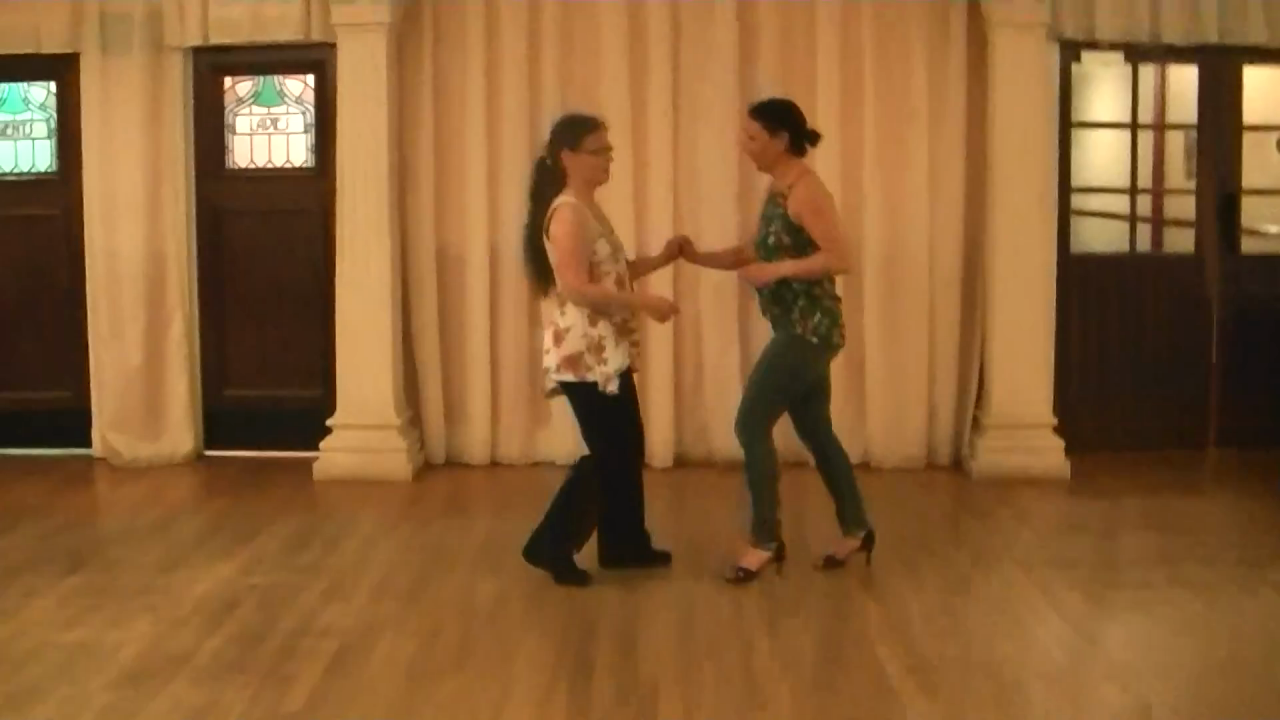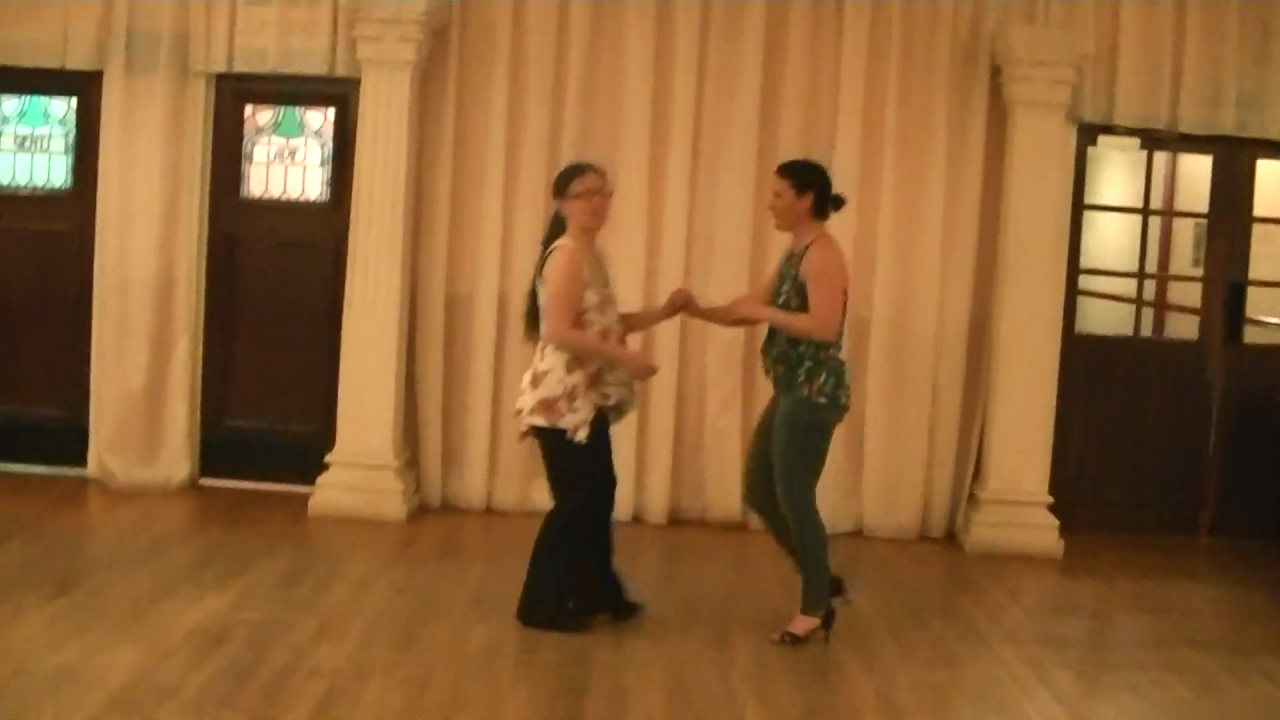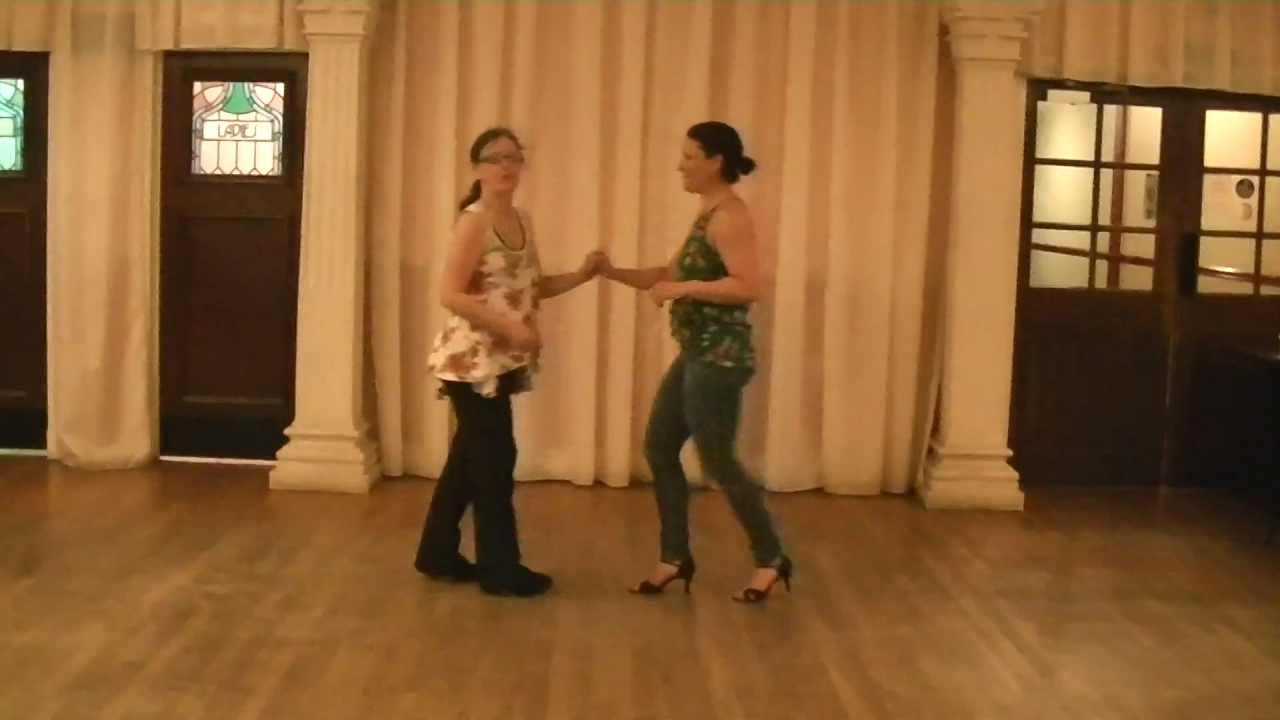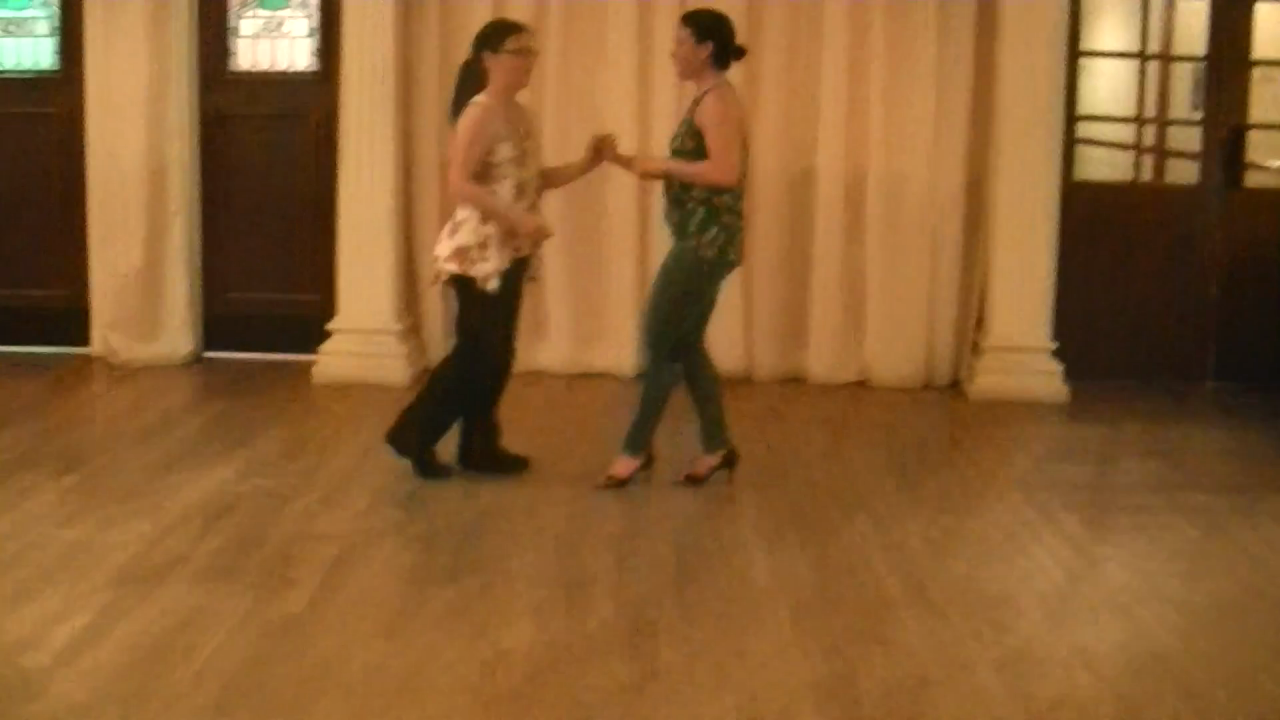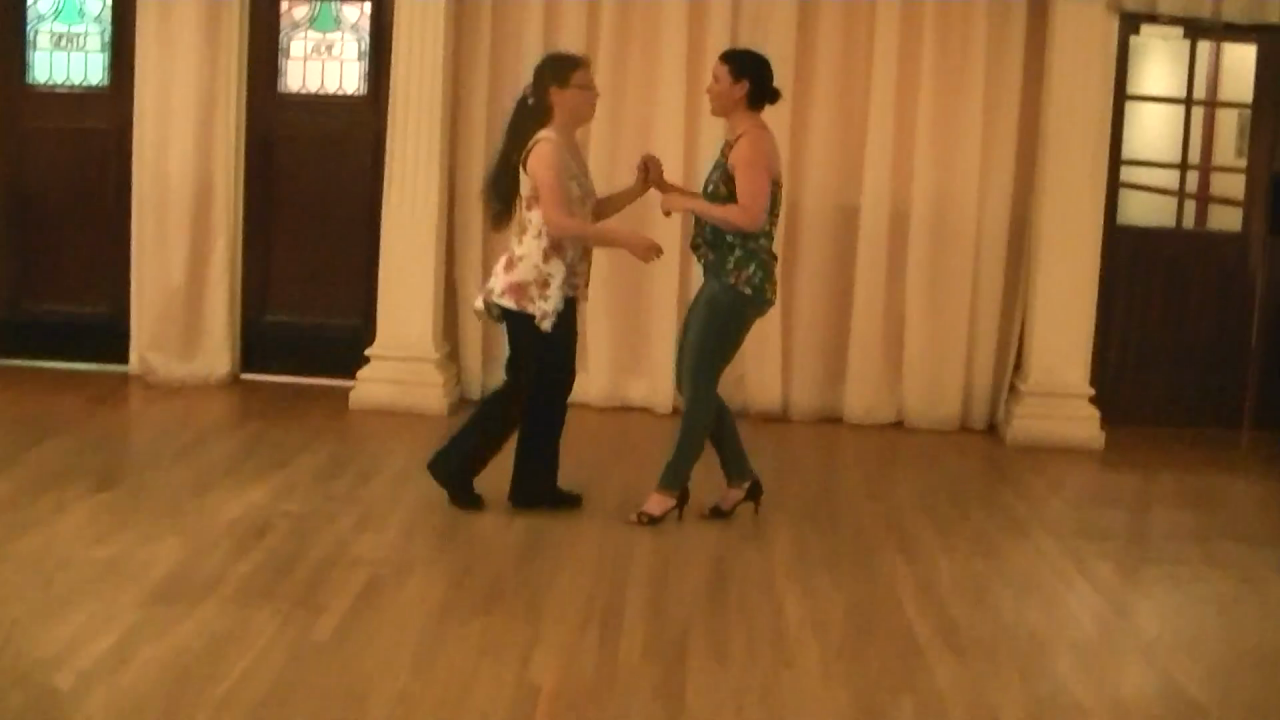
dt=0.4s
person 1, frame 1
left shoulder: (806, 190)
right shoulder: (778, 190)
left elbow: (839, 258)
right elbow: (752, 254)
left wrist: (776, 270)
right wrist: (696, 257)
left hip: (808, 328)
right hip: (796, 328)
left knee: (751, 425)
right knee: (815, 431)
left ankle: (766, 539)
right ankle: (855, 530)
person 1, frame 2
left shoulder: (822, 254)
right shoulder: (795, 251)
left elbow: (824, 328)
right elbow: (755, 308)
left wrist: (763, 312)
right wrist: (699, 311)
left hip: (814, 393)
right hip: (791, 391)
left knee: (792, 500)
right knee: (758, 493)
left ankle: (816, 606)
right ankle: (823, 582)
person 1, frame 3
left shoulder: (730, 216)
right shoulder: (709, 215)
left elbow: (749, 286)
right elbow: (671, 273)
left wrist: (683, 288)
right wrist: (613, 273)
left hip: (721, 356)
right hip: (696, 354)
left knee: (717, 462)
right knee: (658, 448)
left ankle: (770, 558)
right ankle: (675, 557)
person 1, frame 4
left shoulder: (718, 101)
right shoulder: (707, 100)
left elbow: (726, 173)
left wrist: (662, 164)
right wrist: (625, 160)
left hip: (707, 240)
right hip: (698, 239)
left knee: (660, 343)
right knee: (684, 344)
left ankle: (636, 451)
right ankle: (716, 446)
person 1, frame 5
left shoulder: (753, 143)
right shoulder: (740, 141)
left elbow: (749, 218)
left wrist: (688, 203)
right wrist: (665, 186)
left hip: (741, 282)
right hip: (724, 280)
left knee: (697, 386)
right knee: (694, 382)
left ankle: (672, 488)
right ankle: (741, 479)
person 2, frame 1
left shoulder: (587, 209)
right shoulder: (568, 214)
right elbow: (577, 288)
left wrist: (662, 258)
right wrist: (645, 303)
left hip: (605, 350)
right hip: (584, 354)
left knee: (627, 446)
right knee: (608, 451)
left ankle: (626, 543)
right ankle: (550, 547)
person 2, frame 2
left shoulder: (591, 255)
right shoulder: (565, 256)
right elbow: (561, 332)
left wrist: (662, 313)
right wrist: (626, 358)
left hip: (590, 397)
right hip: (562, 397)
left knee: (599, 492)
right knee: (575, 499)
left ankle: (595, 591)
right ankle: (542, 603)
person 2, frame 3
left shoulder: (522, 221)
right shoulder: (473, 222)
left elbow: (531, 286)
right elbow: (451, 293)
left wrist: (582, 274)
right wrist: (507, 326)
left hip: (503, 359)
right hip: (472, 357)
left knee: (471, 454)
right knee: (495, 457)
left ankle: (439, 551)
right ankle: (501, 568)
person 2, frame 4
left shoulder: (520, 114)
right shoulder: (479, 114)
left elbow: (532, 179)
right elbow: (460, 184)
left wrist: (583, 165)
right wrist: (517, 218)
left hip: (508, 252)
right hip: (477, 250)
left knee: (496, 349)
right knee: (480, 349)
left ankle: (481, 445)
right ankle: (414, 434)
person 2, frame 5
left shoulder: (569, 147)
right shoulder: (547, 148)
left elbow: (587, 213)
right elbow: (558, 222)
left wrist: (637, 189)
right wrist: (626, 239)
left hip: (558, 288)
right hip: (531, 286)
left knee: (555, 384)
right knee: (527, 384)
left ankle: (534, 484)
right ankle: (455, 466)
